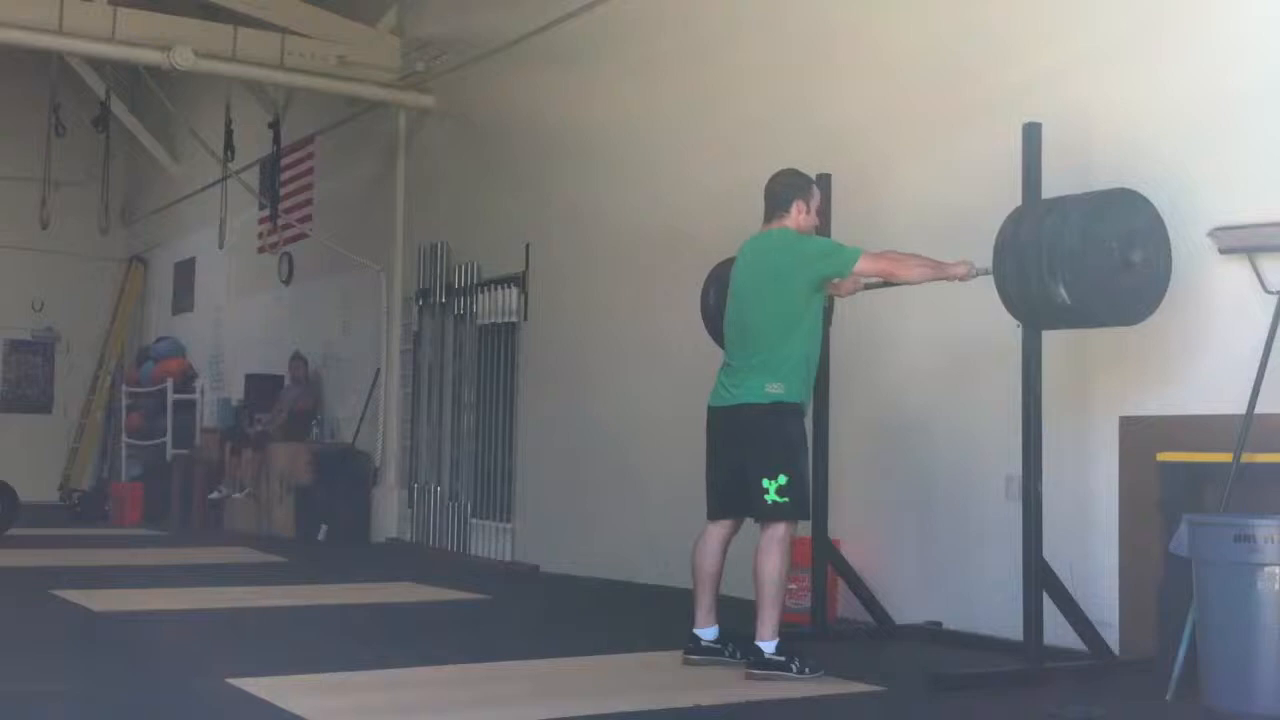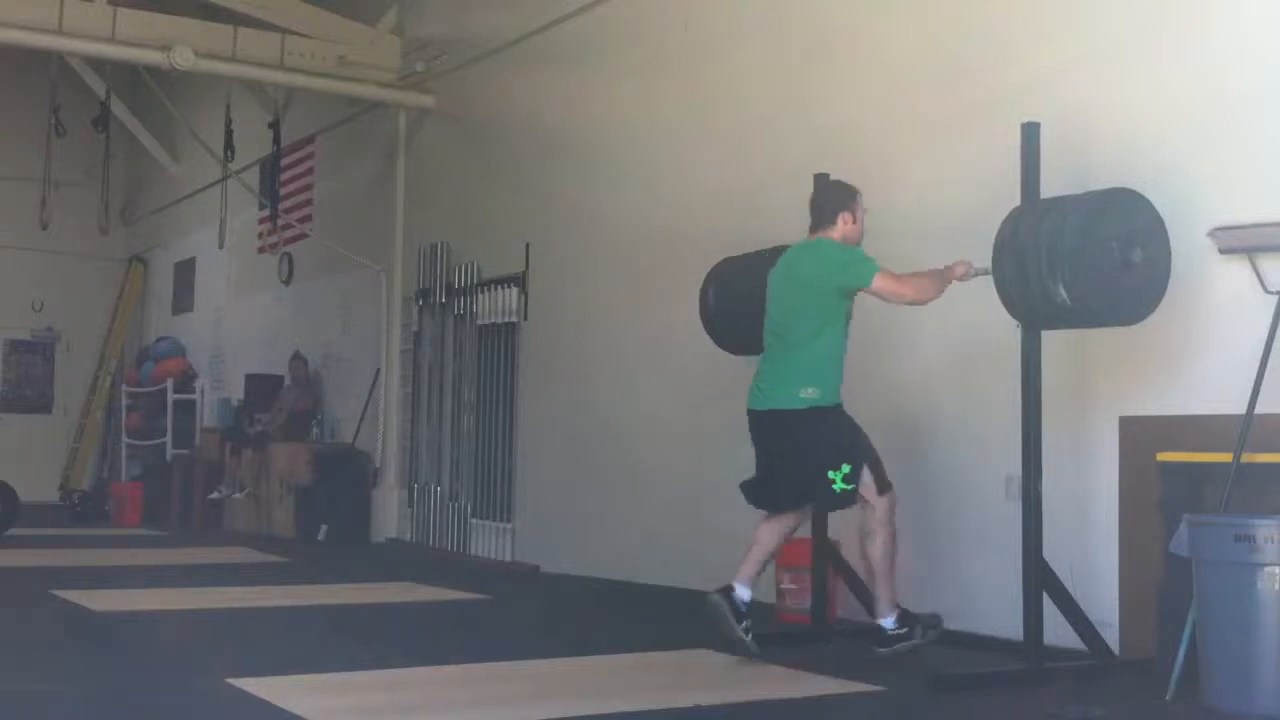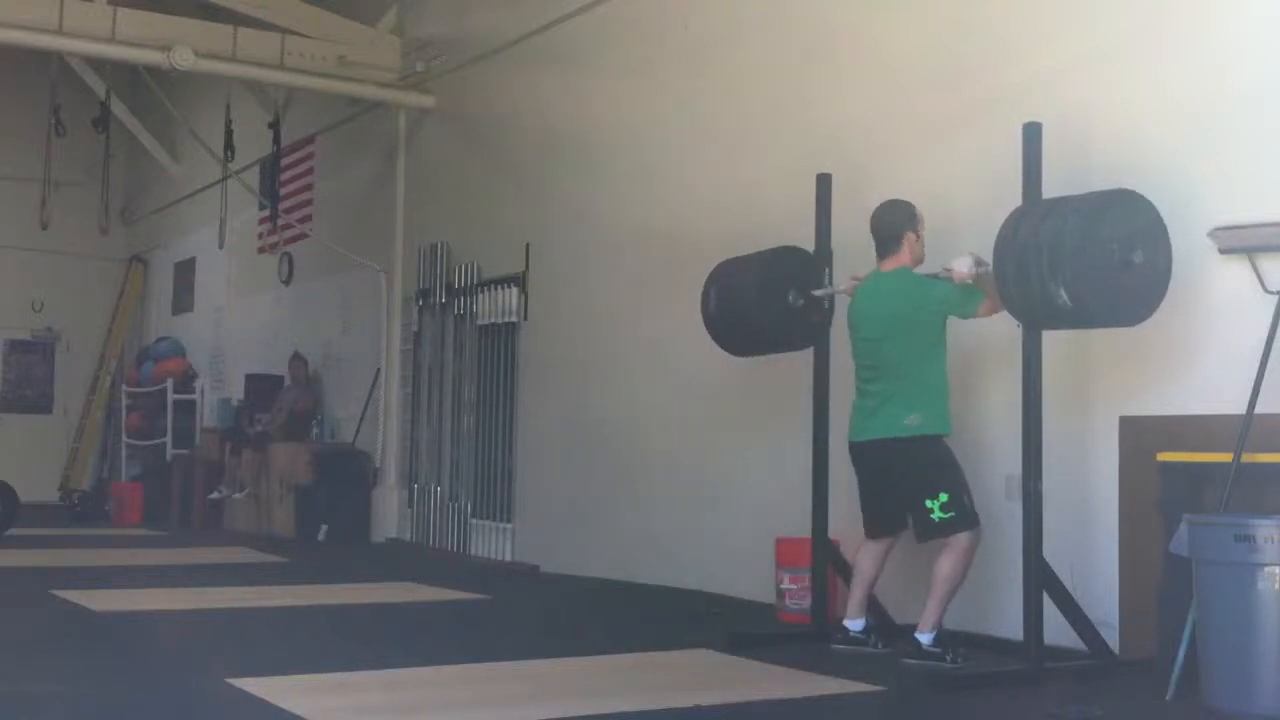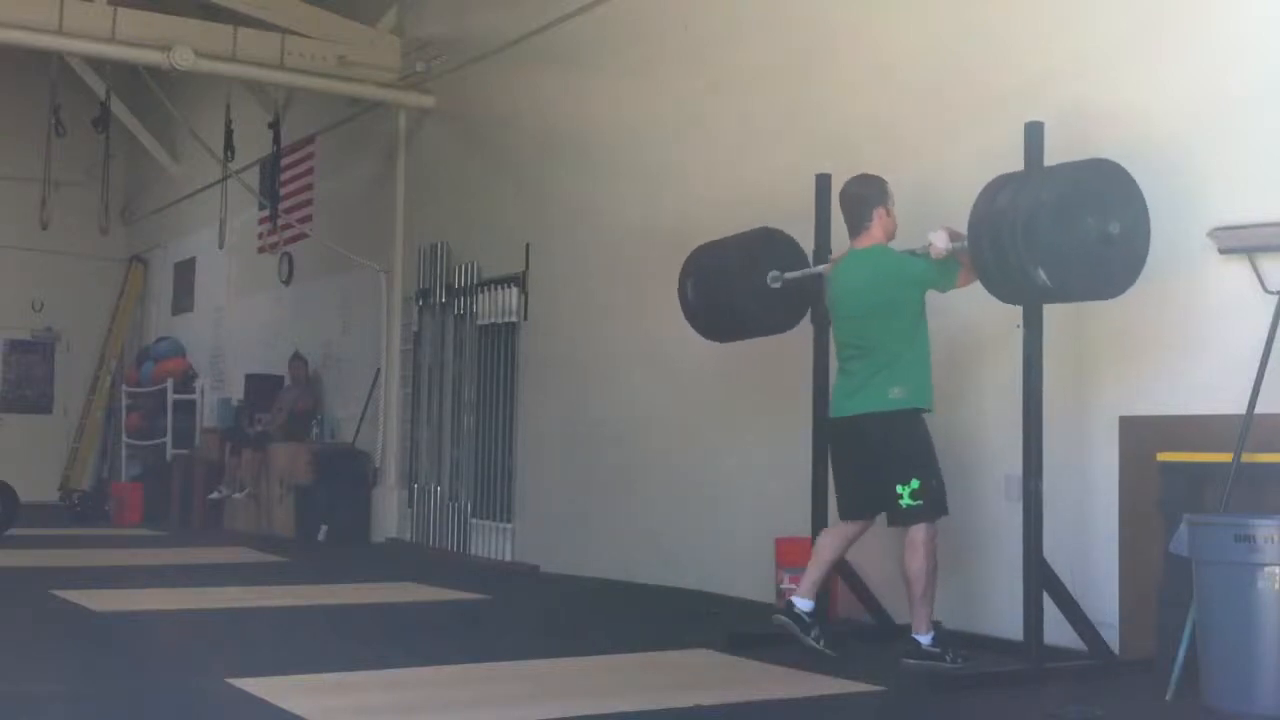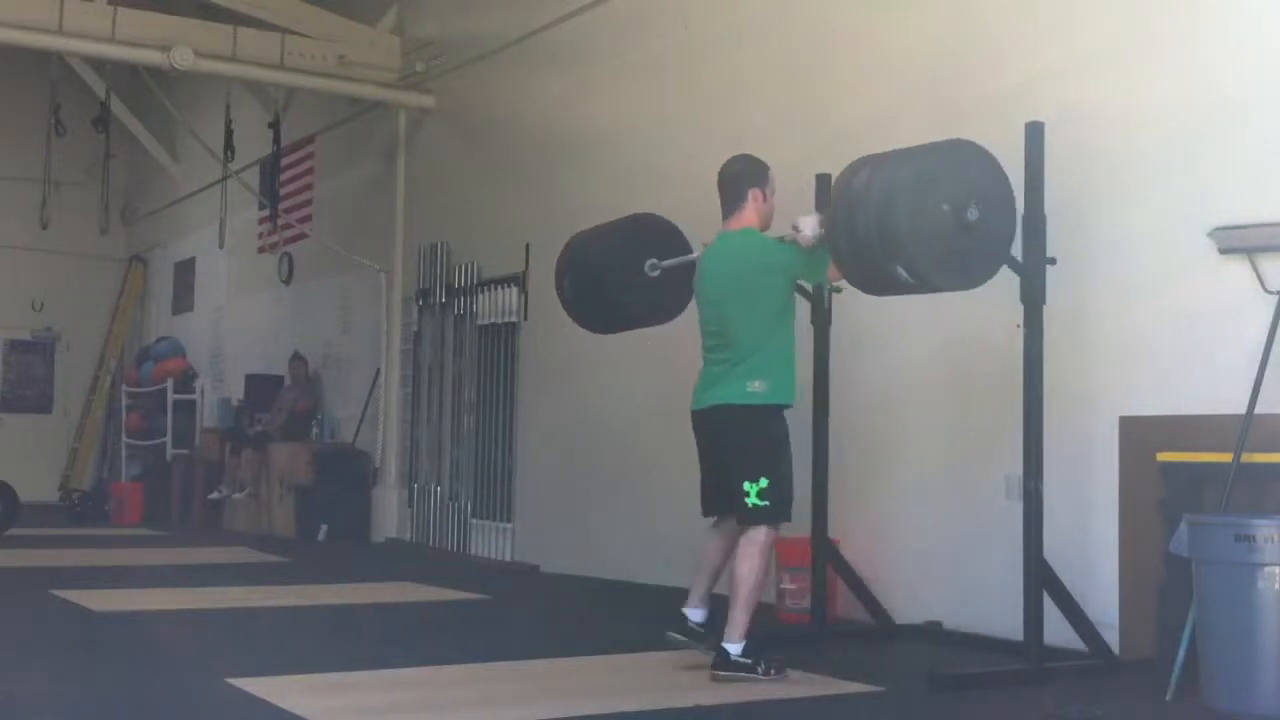
dt=1s
person 1, frame 1
left shoulder: (752, 251)
right shoulder: (802, 250)
right elbow: (889, 265)
left wrist: (830, 289)
right wrist: (949, 270)
left hip: (729, 406)
right hip: (769, 408)
left knee: (722, 521)
right knee: (777, 524)
left ankle: (704, 636)
right ankle: (768, 650)
person 1, frame 2
left shoulder: (788, 263)
right shoulder: (842, 258)
right elbow: (906, 292)
right wrist: (951, 273)
left hip: (766, 407)
right hip: (808, 406)
left knee: (790, 509)
right knee: (878, 504)
left ankle: (738, 593)
right ankle: (892, 622)
person 1, frame 3
left shoulder: (861, 297)
right shoulder: (927, 291)
right elbow: (993, 304)
right wrist: (973, 275)
left hip: (865, 437)
right hip: (912, 437)
left knee: (881, 533)
right knee: (962, 534)
left ankle: (853, 626)
right ankle: (925, 639)
person 1, frame 4
left shoulder: (837, 275)
right shoulder: (903, 266)
right elbow: (966, 273)
right wrist: (949, 249)
left hip: (845, 414)
right hip: (893, 414)
left knee: (854, 517)
right knee: (920, 524)
left ankle: (799, 605)
right ankle: (923, 640)
person 1, frame 5
left shoulder: (707, 258)
right shoulder: (769, 253)
right elbow: (835, 270)
right wrist: (812, 240)
left hip: (711, 404)
right hip: (752, 406)
left knee: (731, 517)
right knee: (761, 527)
left ankle: (695, 614)
right ankle: (734, 650)
